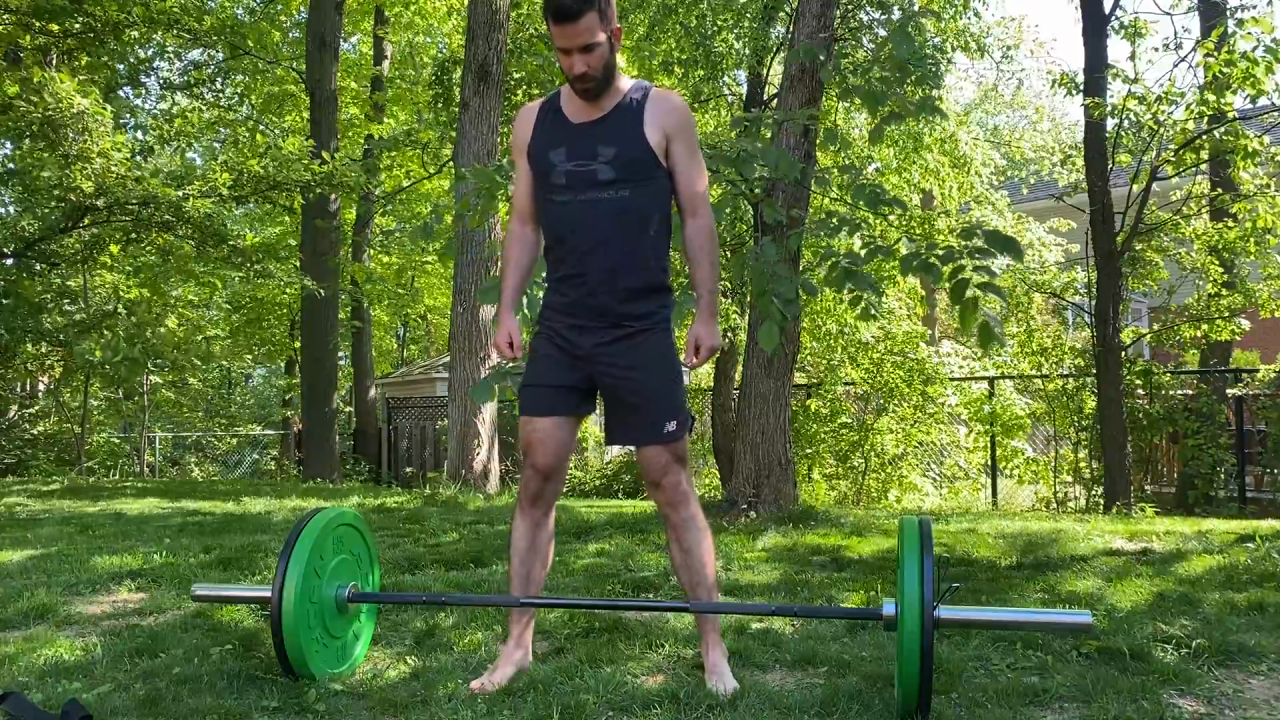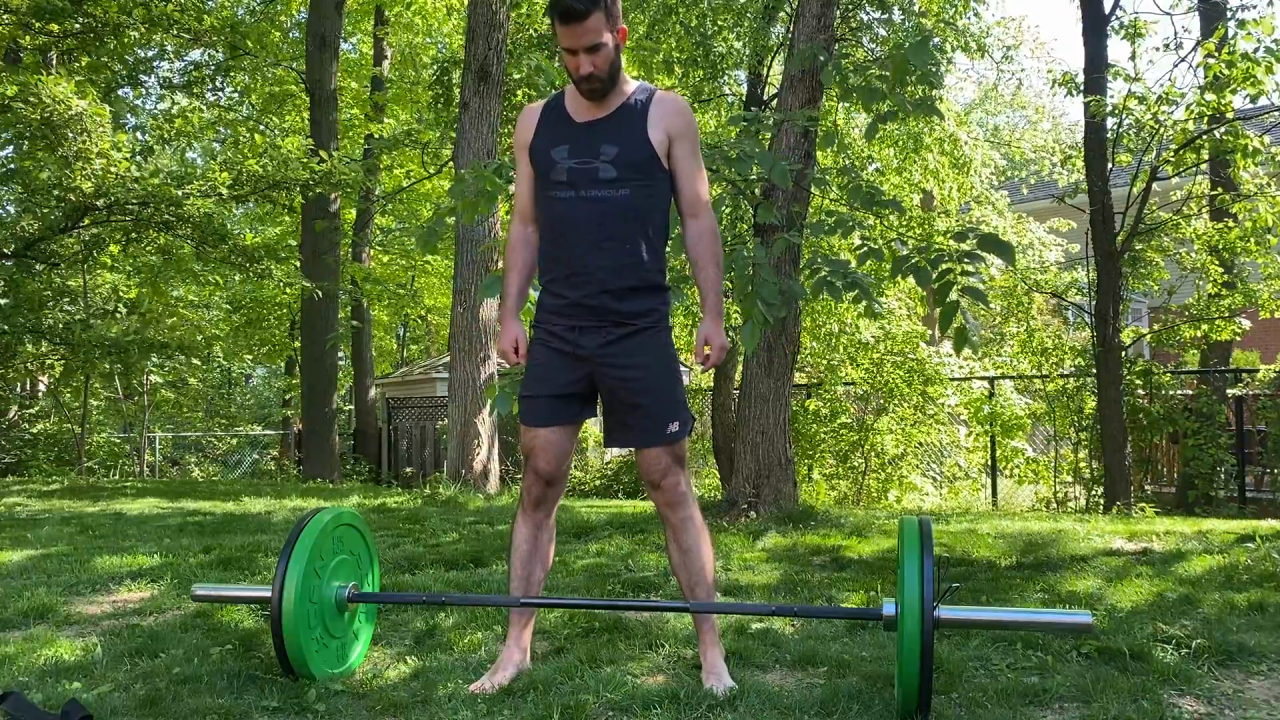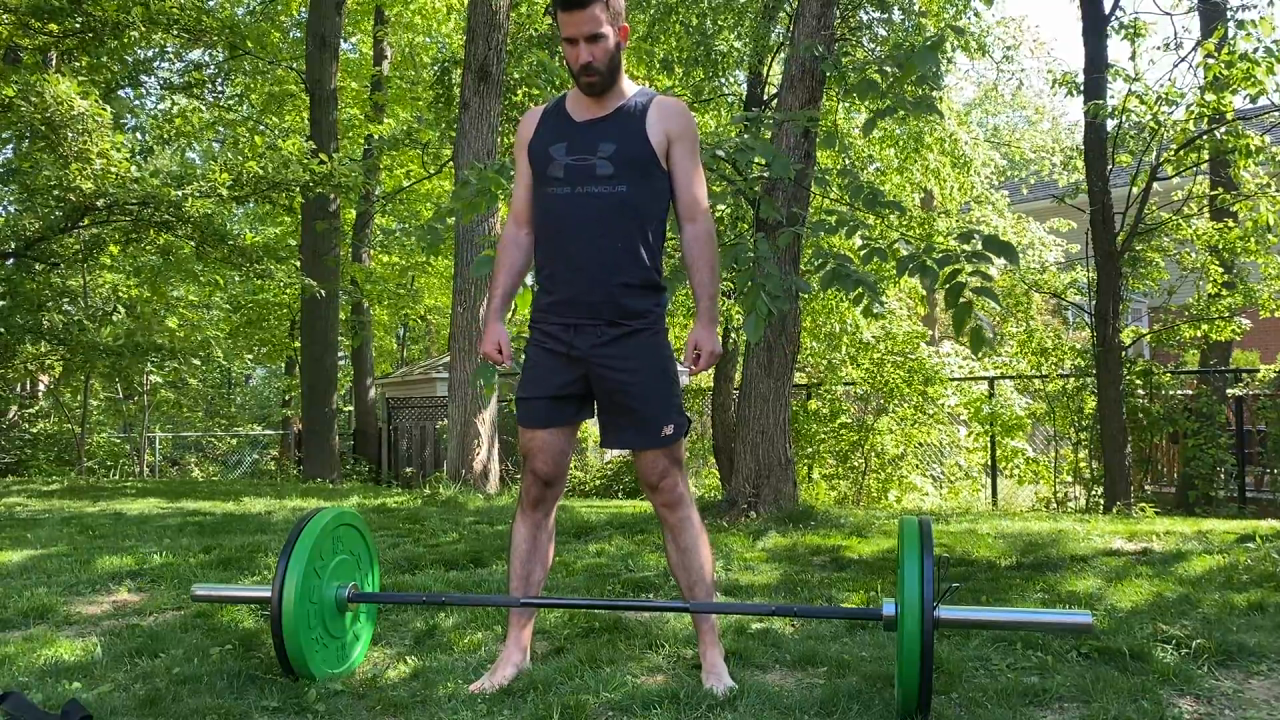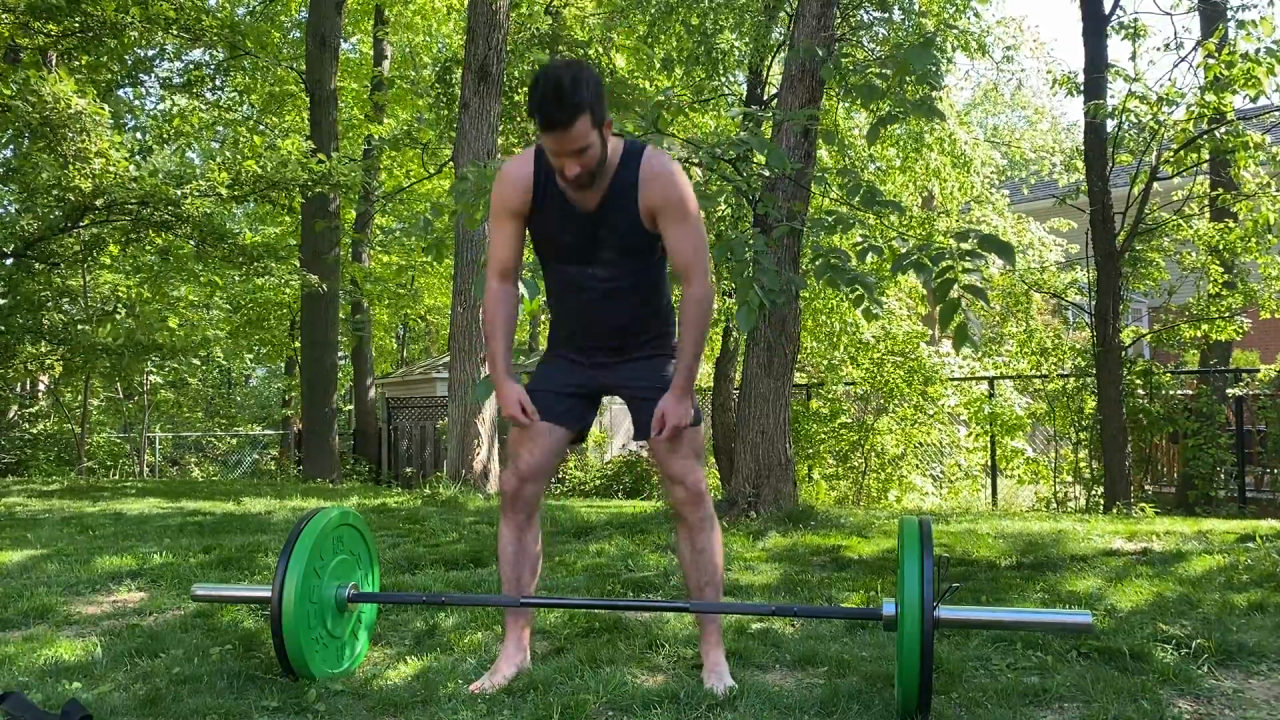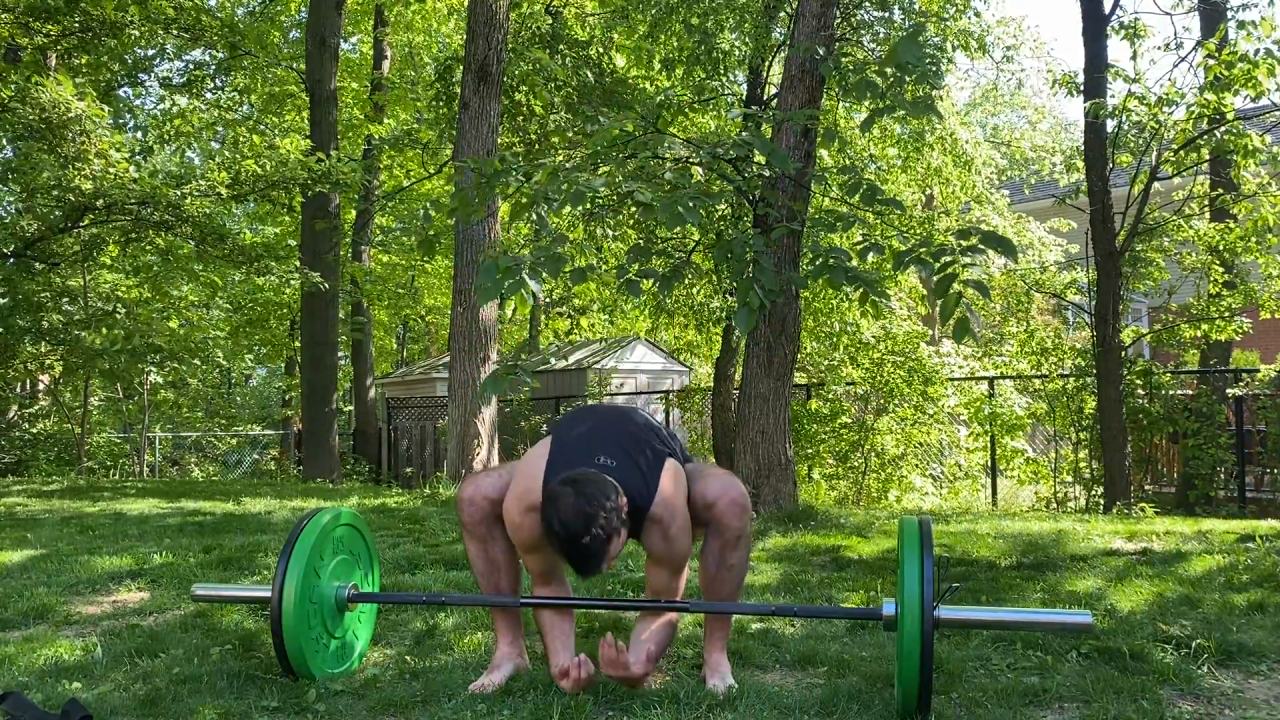
dt=0.7s
person 1, frame 1
left shoulder: (663, 111)
right shoulder: (533, 121)
left elbow: (697, 214)
right elbow: (524, 223)
left wrist: (707, 310)
right wrist: (507, 310)
left hip: (641, 332)
right hip: (559, 332)
left knee: (672, 487)
right knee: (537, 480)
left ankle: (713, 649)
right ankle: (517, 645)
person 1, frame 2
left shoulder: (666, 113)
right shoulder: (536, 121)
left elbow: (698, 217)
right elbow: (526, 224)
left wrist: (713, 314)
right wrist: (510, 313)
left hip: (640, 333)
right hip: (556, 333)
left knee: (671, 487)
right knee: (539, 486)
left ankle: (710, 648)
right ankle: (516, 646)
person 1, frame 3
left shoulder: (664, 117)
right shoulder: (537, 124)
left elbow: (696, 222)
right elbow: (520, 227)
left wrist: (707, 319)
right wrist: (494, 315)
left hip: (635, 335)
right hip: (550, 335)
left knee: (668, 489)
right knee: (537, 489)
left ankle: (710, 647)
right ankle: (516, 645)
person 1, frame 4
left shoulder: (657, 176)
right shoulder: (519, 178)
left elbow: (696, 285)
right elbow: (500, 280)
left wrist: (681, 387)
right wrist: (502, 375)
left hip: (648, 351)
right hip: (568, 353)
left knee: (688, 490)
right knee: (517, 487)
left ankle: (712, 649)
right ankle: (515, 646)
person 1, frame 5
left shoulder: (665, 506)
right shoulder: (525, 503)
left elbow: (662, 603)
right elbow: (547, 583)
left wrist: (639, 663)
right wrist: (561, 661)
left hip: (652, 477)
left knee: (730, 502)
right knee: (475, 498)
left ankle: (715, 653)
right ankle: (510, 648)
